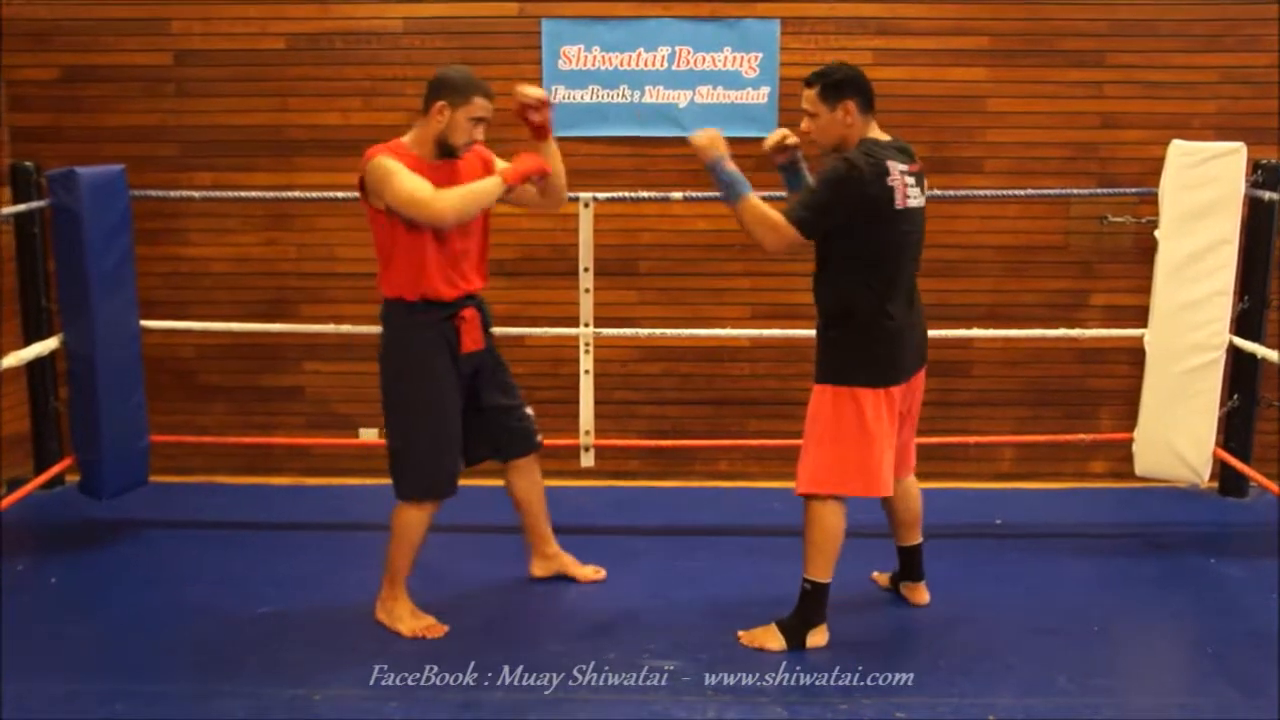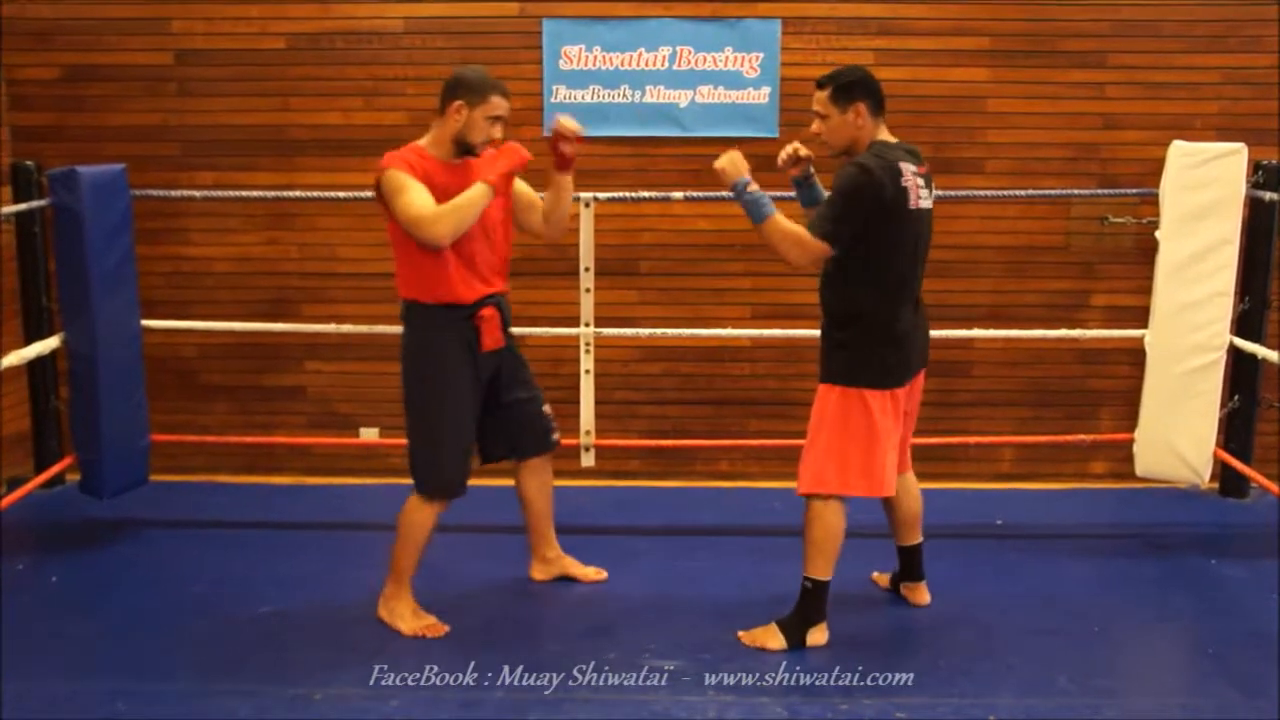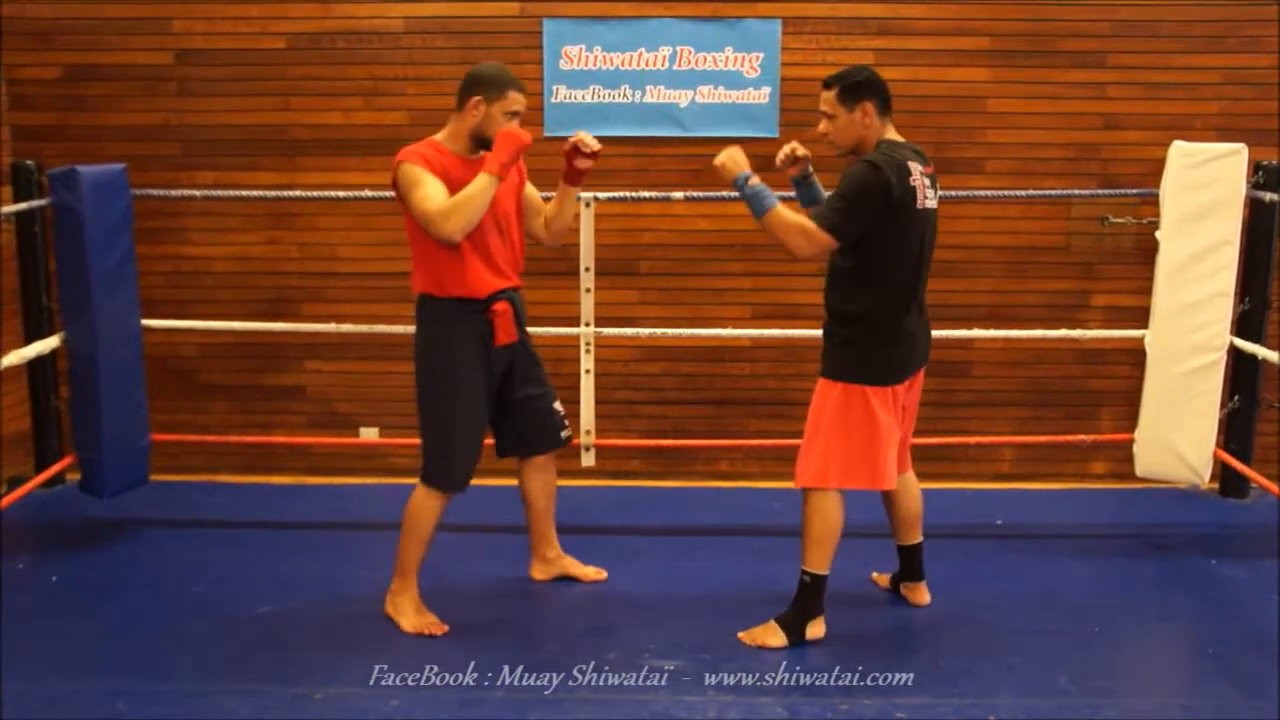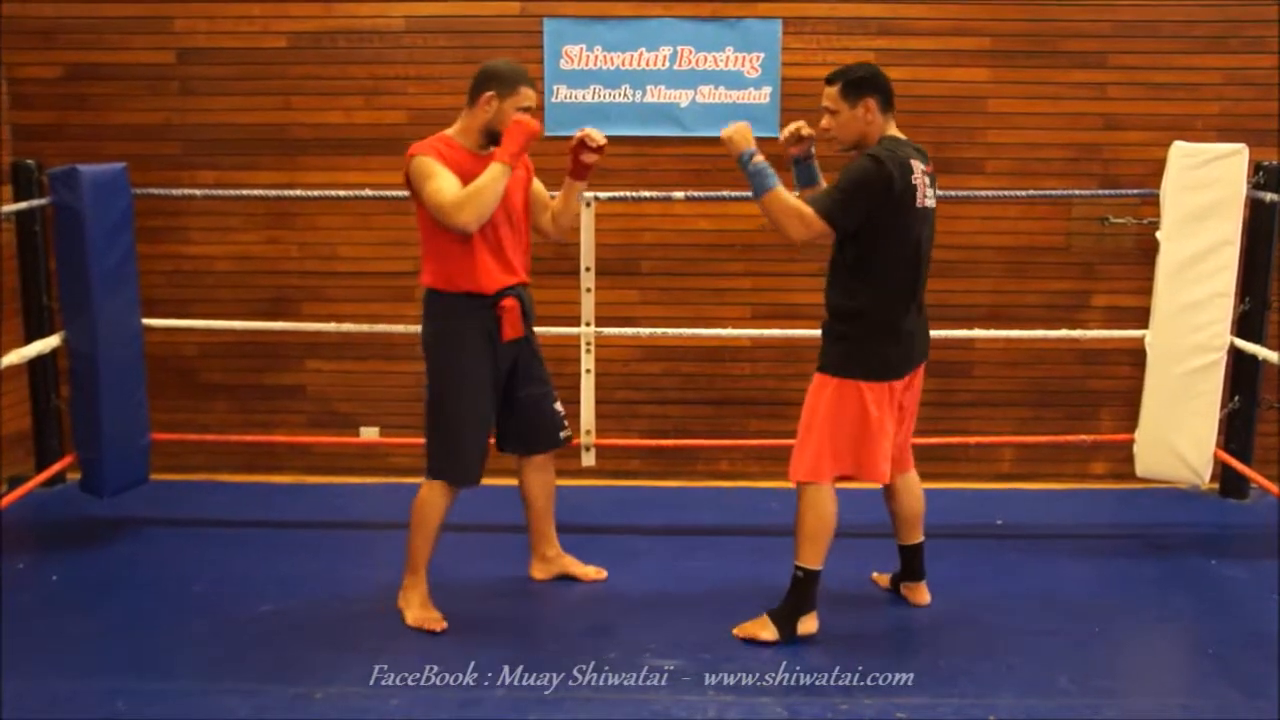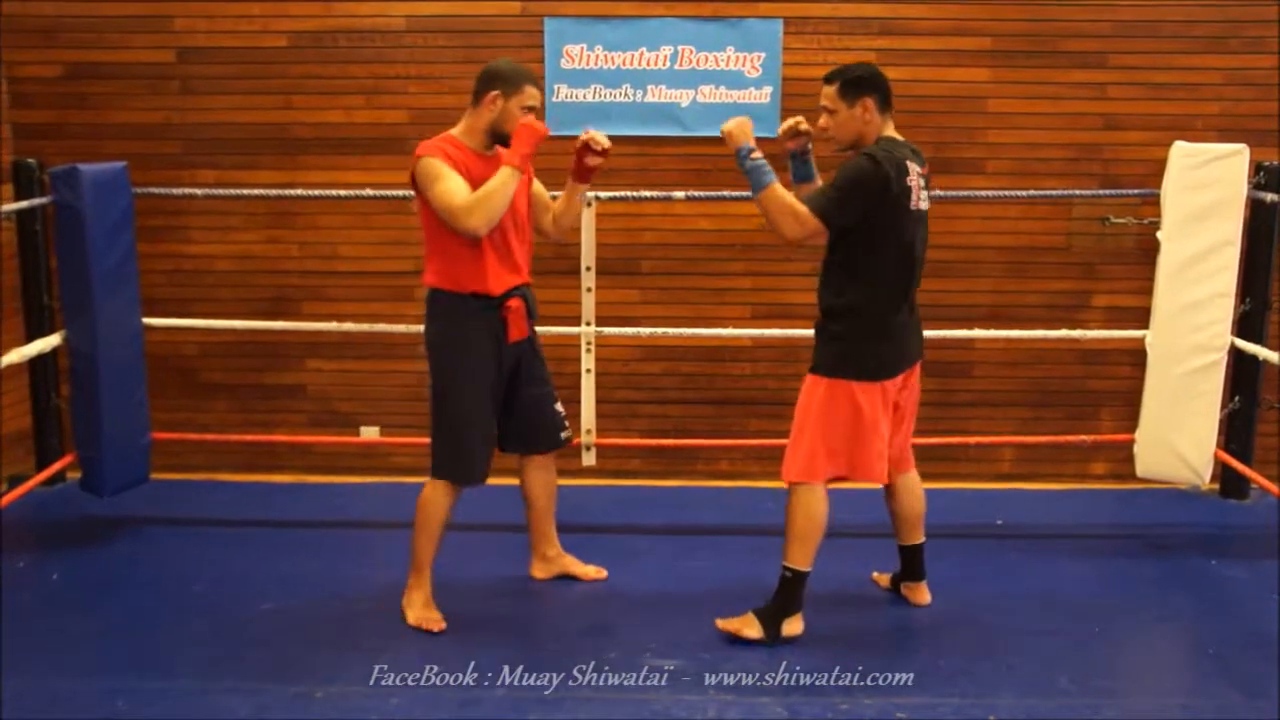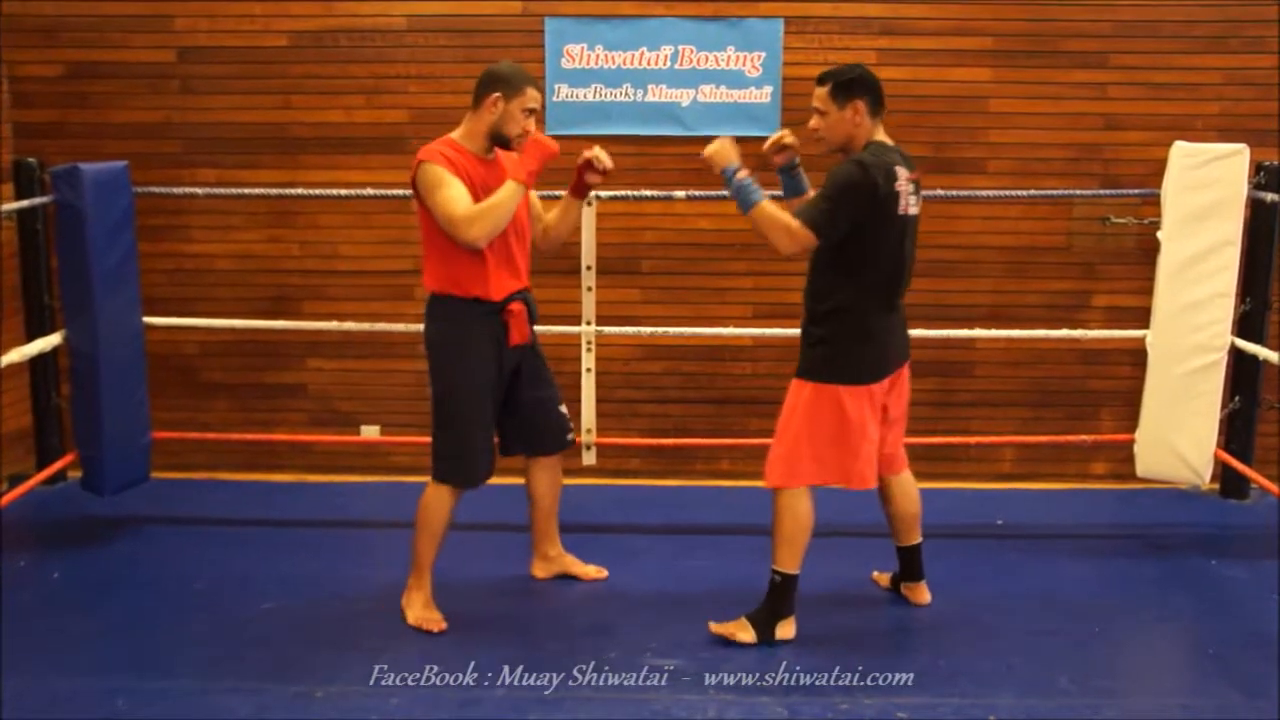
dt=0.1s
person 1, frame 1
left shoulder: (852, 172)
right shoulder: (904, 162)
left elbow: (775, 235)
right elbow: (826, 212)
left wrist: (720, 165)
right wrist: (791, 165)
left hip: (858, 358)
right hip: (902, 348)
left knee: (823, 484)
right knee: (894, 467)
left ankle: (809, 619)
right ankle: (910, 577)
person 1, frame 2
left shoulder: (866, 174)
right shoulder: (909, 166)
left elbow: (803, 251)
right elbow: (834, 228)
left wrist: (744, 186)
right wrist: (804, 179)
left hip: (861, 358)
right hip: (903, 347)
left knee: (824, 483)
right knee: (893, 466)
left ankle: (808, 618)
right ankle: (911, 578)
person 1, frame 3
left shoulder: (873, 173)
right shoulder: (914, 166)
left elbow: (808, 242)
right elbow: (836, 225)
left wrist: (745, 180)
right wrist: (803, 179)
left hip: (864, 354)
right hip: (904, 346)
left knee: (823, 477)
right knee: (893, 464)
left ankle: (806, 613)
right ankle: (912, 578)
person 1, frame 4
left shoulder: (875, 167)
right shoulder: (912, 163)
left elbow: (803, 229)
right elbow: (828, 214)
left wrist: (750, 159)
right wrist: (803, 161)
left hip: (861, 352)
right hip: (903, 344)
left knee: (815, 471)
right knee: (896, 462)
left ankle: (798, 607)
right ankle: (913, 577)
person 1, frame 5
left shoulder: (871, 167)
right shoulder: (907, 164)
left elbow: (797, 227)
right elbow: (823, 211)
left wrist: (748, 156)
right wrist: (799, 157)
left hip: (854, 351)
right hip: (897, 344)
left knee: (807, 471)
right knee: (896, 461)
left ankle: (784, 609)
right ankle: (913, 577)
person 1, frame 6
left shoulder: (860, 173)
right shoulder: (896, 168)
left elbow: (792, 239)
right elbow: (819, 224)
left wrist: (735, 174)
right wrist: (791, 169)
left hip: (841, 356)
right hip: (884, 347)
left knee: (790, 475)
right knee: (889, 463)
left ankle: (776, 612)
right ankle: (912, 577)
person 2, frame 1
left shoulder: (472, 160)
right shoulder: (384, 165)
left elbow: (550, 199)
right elbow: (441, 211)
left wrist: (541, 131)
right wrist: (509, 176)
left hip: (467, 323)
right hip: (417, 331)
left knee: (520, 443)
right knee: (426, 479)
left ankle: (546, 554)
right ankle: (392, 598)
person 2, frame 2
left shoulder: (489, 164)
right shoulder: (400, 168)
left elbow: (549, 225)
right elbow: (438, 230)
left wrist: (561, 164)
right wrist: (491, 176)
left hip: (490, 323)
right hip: (437, 331)
left knee: (535, 444)
right knee: (438, 478)
left ankle: (546, 556)
right ankle: (396, 596)
person 2, frame 3
left shoulder: (502, 161)
right shoulder: (416, 162)
left elbow: (551, 232)
right elbow: (450, 225)
left wrist: (573, 177)
right wrist: (498, 163)
left hip: (504, 318)
right hip: (452, 324)
left knee: (542, 442)
right knee: (446, 470)
left ankle: (547, 556)
right ankle: (402, 590)
person 2, frame 4
left shoulder: (511, 156)
right shoulder: (429, 157)
left elbow: (555, 226)
right elbow: (464, 216)
left wrist: (578, 171)
right wrist: (507, 154)
left hip: (511, 313)
right hip: (459, 318)
left knee: (541, 441)
right knee: (450, 465)
left ankle: (547, 554)
right ankle: (414, 586)
person 2, frame 5
left shoulder: (511, 156)
right shoulder: (435, 157)
left elbow: (555, 227)
right elbow: (473, 220)
left wrist: (580, 174)
right wrist: (517, 158)
left hip: (514, 314)
right hip: (462, 319)
left knee: (542, 442)
right knee: (454, 464)
left ankle: (546, 553)
right ankle: (418, 586)
person 2, frame 6
left shoulder: (509, 161)
right shoulder: (437, 162)
left elbow: (547, 236)
right elbow: (475, 231)
left wrist: (580, 187)
right wrist: (526, 170)
left hip: (514, 318)
right hip: (463, 323)
left knee: (549, 441)
right knee: (455, 468)
left ankle: (547, 554)
right ankle: (418, 587)
